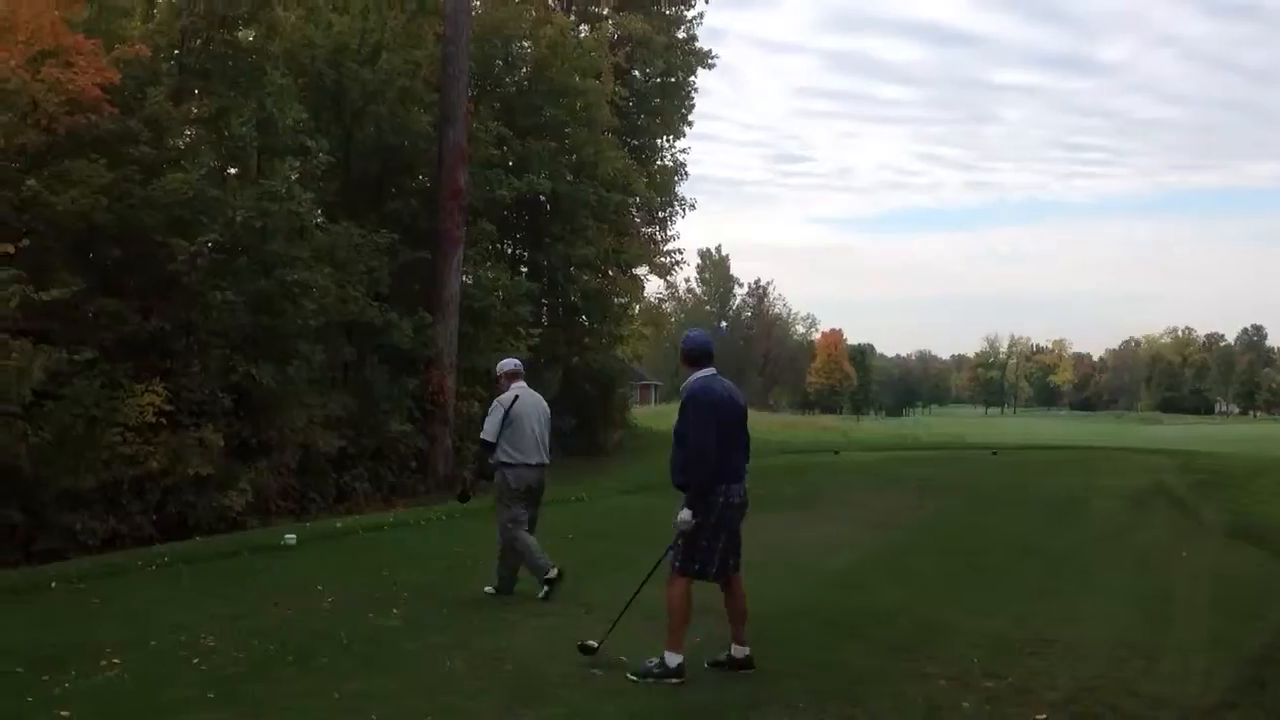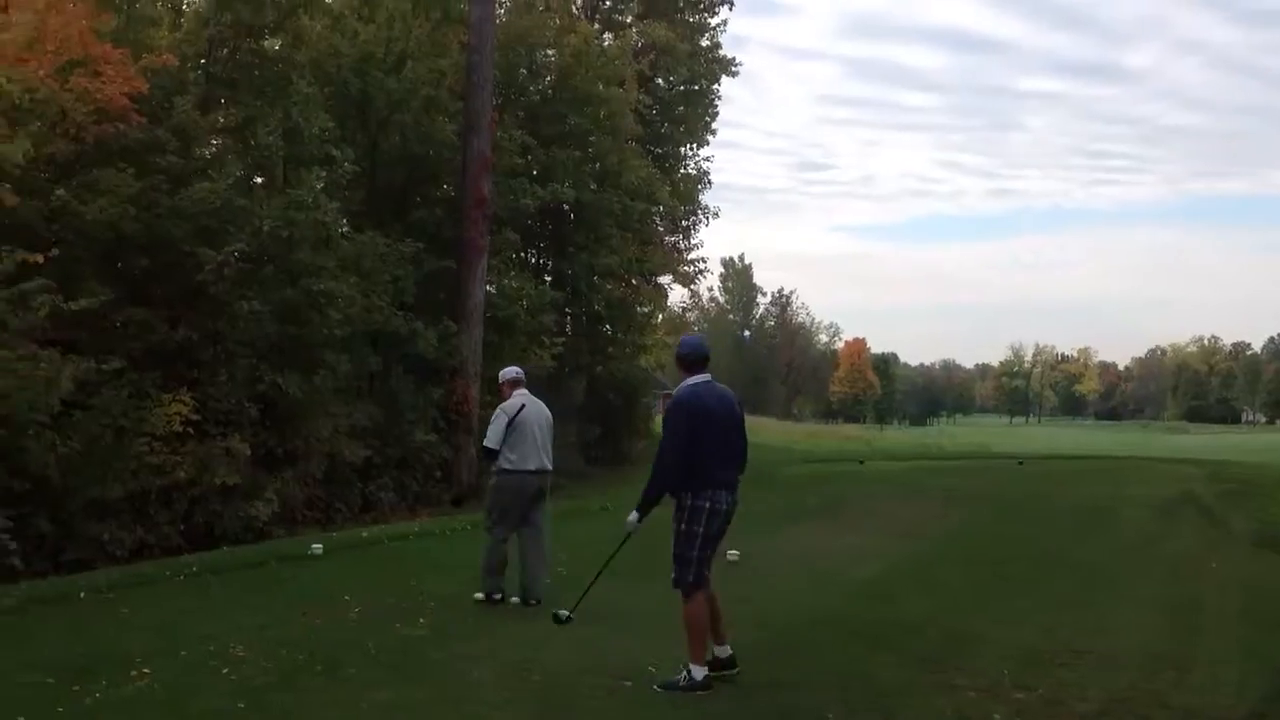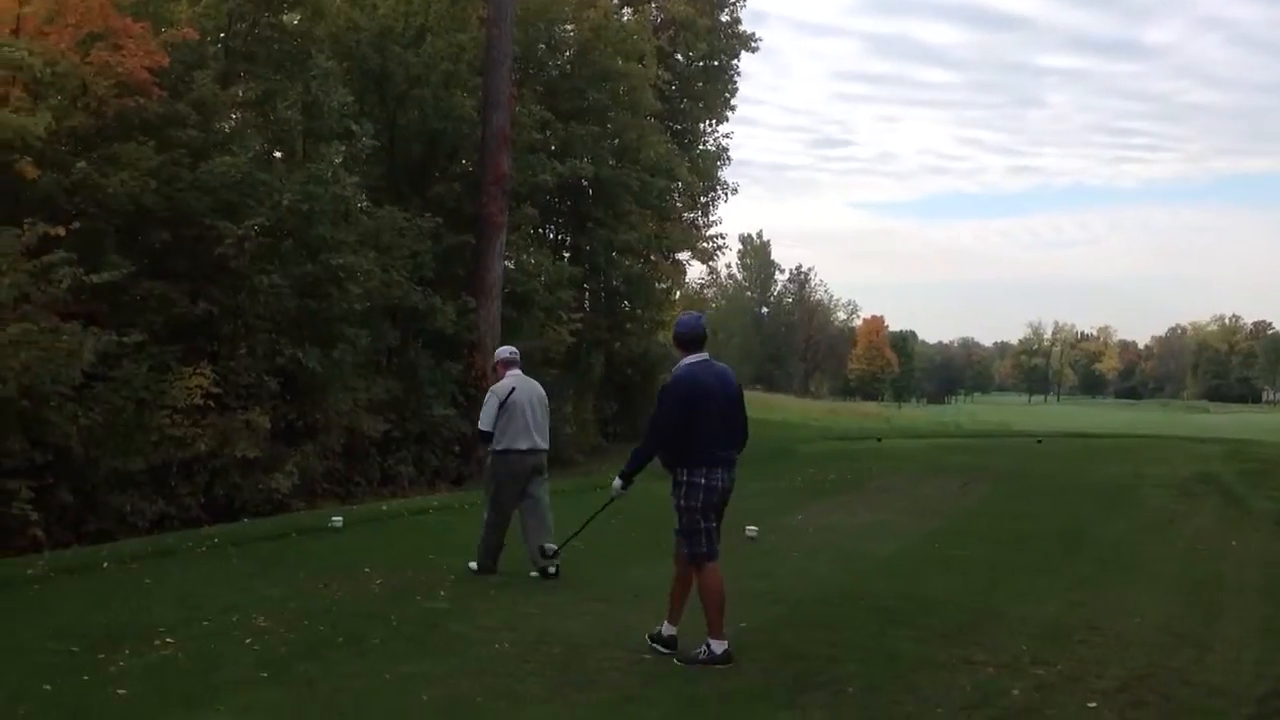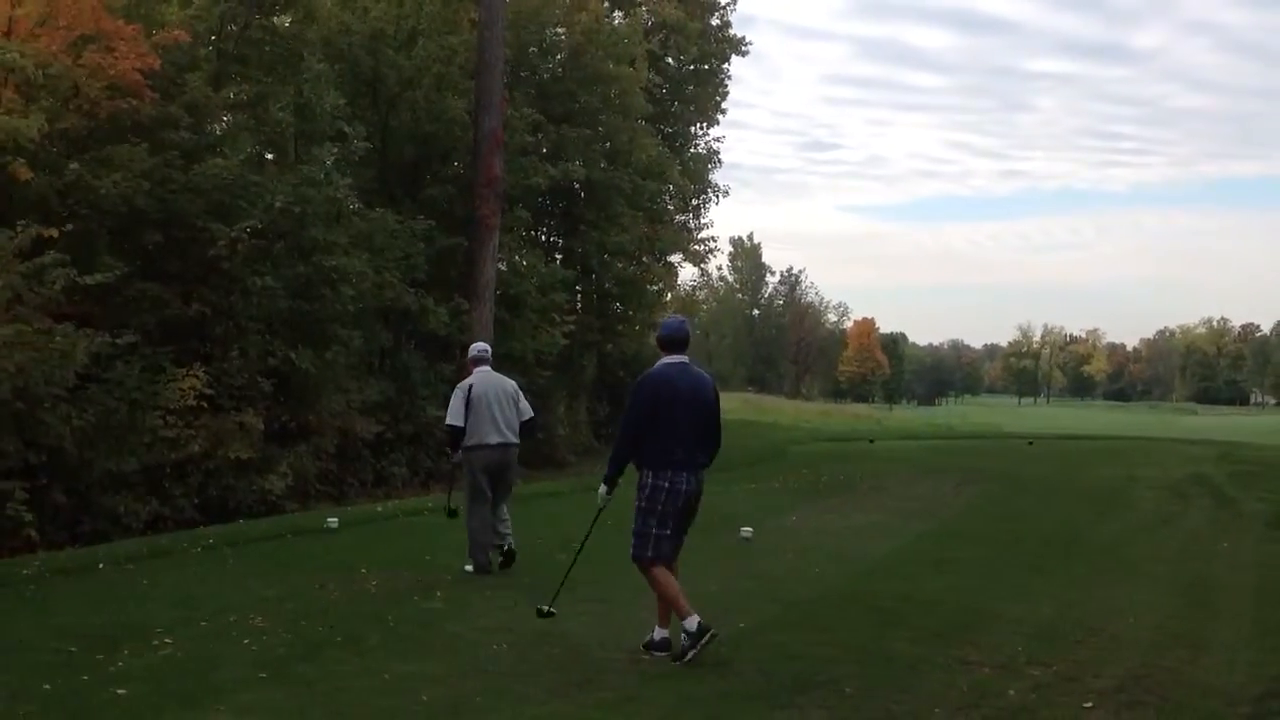
dt=0.3s
person 1, frame 1
left shoulder: (697, 394)
right shoulder: (731, 391)
left elbow: (701, 455)
left wrist: (690, 505)
left hip: (710, 494)
right hip: (734, 490)
left knee: (680, 572)
right knee: (727, 573)
left ankle: (672, 659)
right ankle: (739, 652)
person 1, frame 2
left shoulder: (684, 401)
right shoulder: (728, 397)
left elbow: (668, 463)
right elbow: (740, 451)
left wrist: (642, 509)
left hip: (699, 498)
right hip: (725, 495)
left knee: (691, 585)
right knee: (697, 579)
left ankle: (697, 672)
right ankle: (722, 652)
person 1, frame 3
left shoulder: (681, 381)
right shoulder: (727, 376)
left elbow: (657, 435)
right elbow: (741, 430)
left wrist: (626, 475)
left hip: (694, 477)
right hip: (722, 474)
left knee: (704, 559)
right knee: (686, 553)
left ankle: (718, 646)
right ankle: (668, 631)
person 1, frame 4
left shoulder: (652, 381)
right shoulder: (705, 382)
left elbow: (629, 435)
right elbow: (714, 437)
left wrist: (610, 480)
left hip: (659, 478)
right hip: (691, 478)
left knee: (648, 559)
right knee: (664, 557)
left ankle: (693, 625)
right ankle: (661, 634)
person 2, frame 1
left shoulder: (503, 401)
right shoulder: (541, 402)
left elbow: (487, 441)
left wrist: (489, 458)
left hip: (512, 472)
right hip: (538, 471)
left knee: (513, 528)
right knee: (521, 526)
left ankle: (547, 571)
right ankle: (504, 583)
person 2, frame 2
left shoulder: (506, 409)
right shoulder: (543, 408)
left elbow: (489, 449)
left wrist: (498, 460)
left hip: (512, 478)
right hip: (541, 476)
left knee: (498, 530)
right knee: (533, 534)
left ankle: (493, 589)
right ankle: (532, 592)
person 2, frame 3
left shoulder: (498, 390)
right shoulder: (538, 388)
left elbow: (485, 431)
left wrist: (492, 444)
left hip: (507, 457)
right hip: (537, 456)
left knee: (497, 511)
right knee: (537, 510)
left ankle: (486, 562)
right ankle: (546, 564)
person 2, frame 4
left shoulder: (465, 387)
right shoulder: (509, 384)
left elbow: (454, 426)
right elbow: (527, 420)
left wrist: (455, 450)
left hip: (478, 452)
right hip: (508, 451)
left knee: (478, 506)
right knee: (498, 501)
left ankle: (481, 562)
right ankle: (504, 543)
